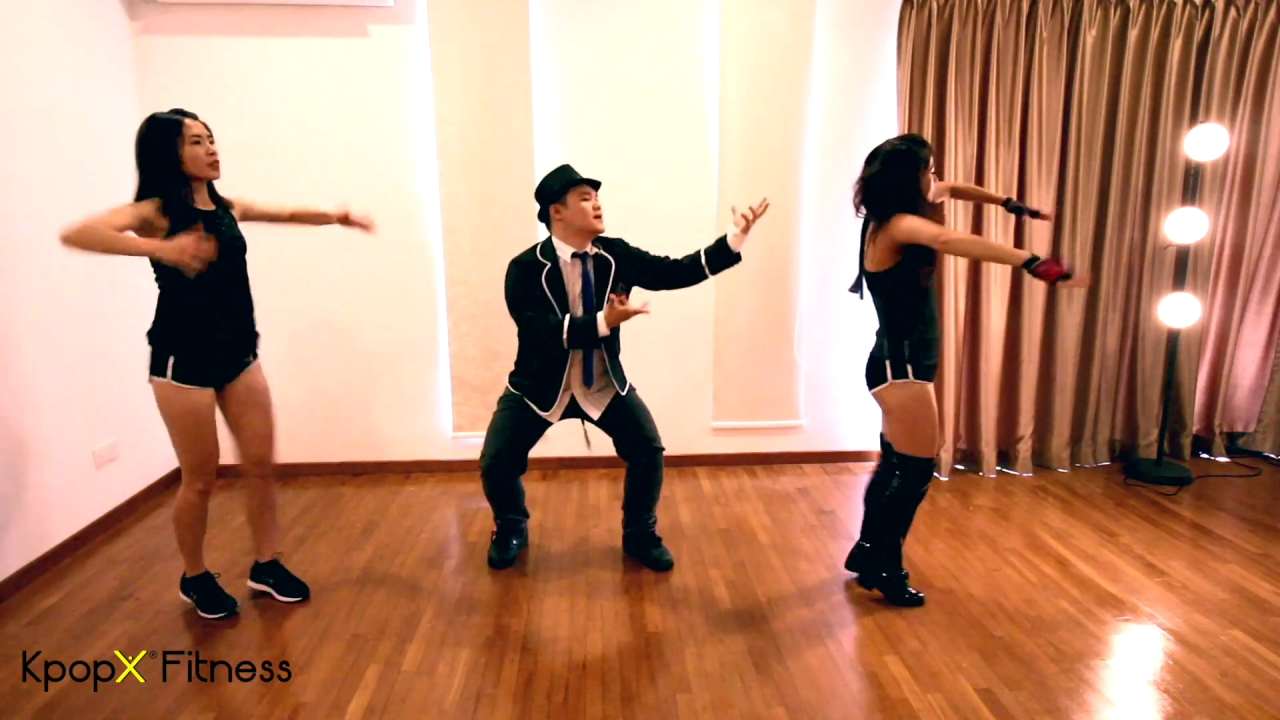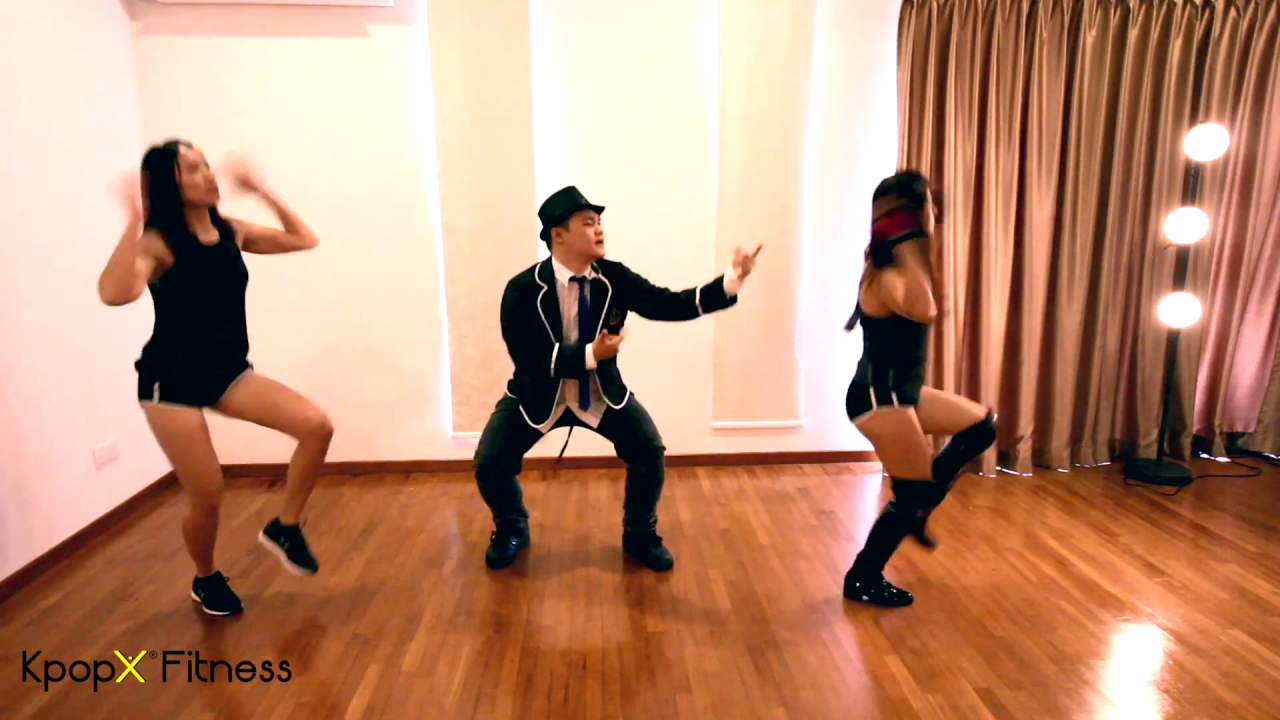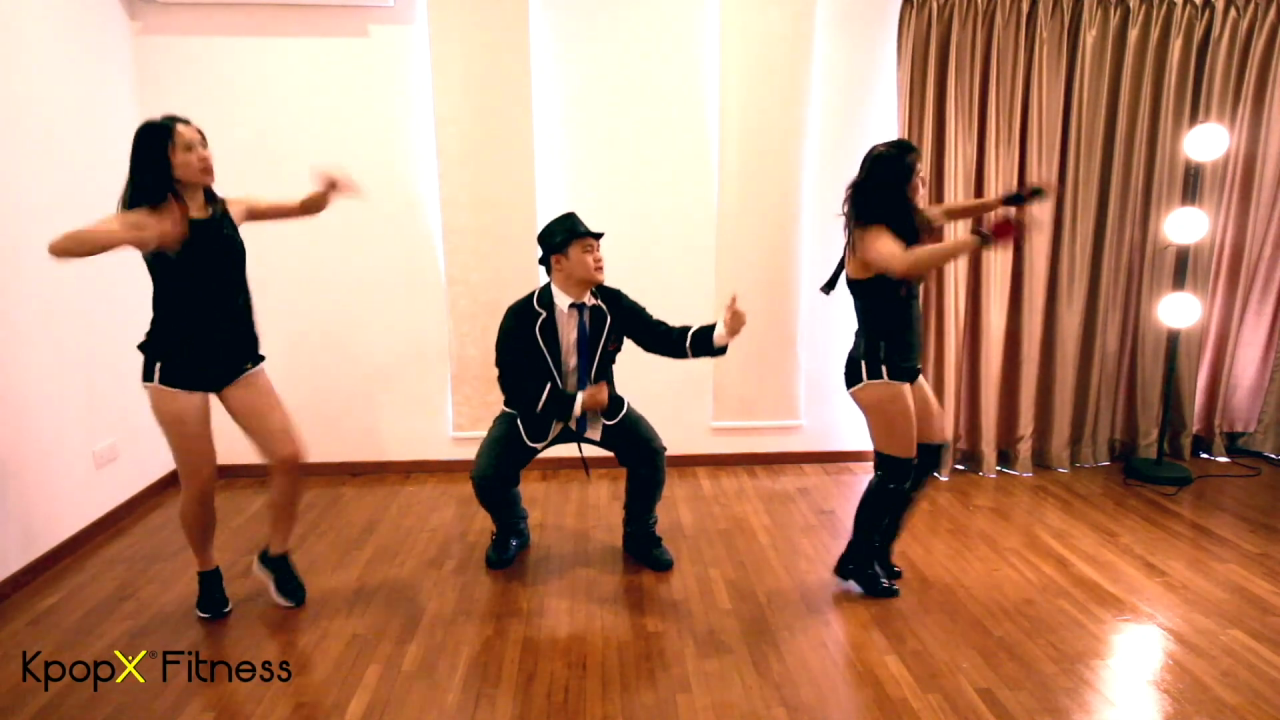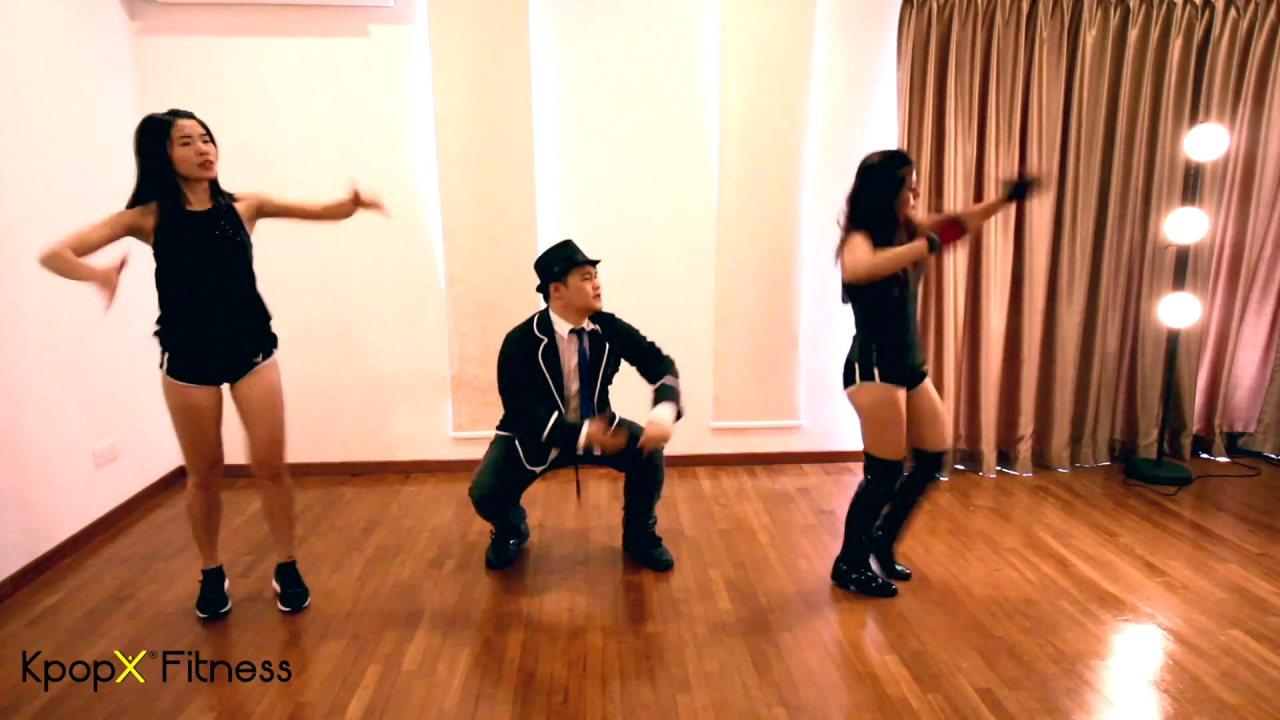
dt=0.3s
person 1, frame 1
left shoulder: (228, 209)
right shoulder: (154, 212)
left elbow: (285, 214)
right elbow: (75, 235)
left wrist: (339, 216)
right wrist: (160, 250)
left hip: (238, 354)
right hip: (182, 360)
left knee: (260, 468)
right knee: (200, 480)
left ankle: (266, 568)
right ankle: (195, 579)
person 1, frame 2
left shoulder: (233, 231)
right shoulder: (157, 244)
left elbow: (304, 241)
right elbow: (115, 294)
left wrist: (263, 192)
right wrist: (134, 220)
left hip: (230, 373)
right hip: (171, 385)
left knee: (317, 425)
right knee: (208, 497)
left ankle: (285, 528)
right ankle: (206, 580)
person 1, frame 3
left shoulder: (231, 210)
right shoulder: (146, 219)
left elbow: (302, 209)
right elbow: (61, 246)
left wrist: (326, 191)
right wrist: (136, 233)
left hip: (238, 359)
right hip: (176, 367)
left knee: (289, 461)
right knee: (200, 485)
left ankle: (275, 556)
right ankle: (208, 574)
person 1, frame 4
left shoulder: (244, 206)
right shoulder: (147, 217)
left elbow: (326, 214)
right elbow: (54, 255)
left wrist: (354, 202)
right wrist: (95, 273)
left hip: (251, 350)
right hip: (187, 357)
left knee: (270, 467)
right knee: (204, 475)
left ankle: (287, 568)
right ankle: (211, 573)
person 2, frame 1
left shoulder: (907, 218)
right shoulder: (895, 224)
left elbow: (952, 189)
right elbow: (954, 241)
left wrist: (1009, 202)
right wrist: (1031, 262)
left hip: (912, 364)
right hip: (898, 367)
left knee: (895, 465)
right knee: (914, 471)
left ankle: (868, 550)
right ankle: (882, 572)
person 2, frame 2
left shoulder: (901, 262)
right shoulder: (888, 273)
right elbow: (924, 313)
right wrist: (908, 245)
left hip: (902, 390)
right hip: (881, 395)
left knee: (981, 428)
right knee: (914, 493)
left ankle: (915, 509)
right ankle: (862, 579)
person 2, frame 3
left shoulder: (911, 222)
right shoulder: (874, 236)
left elbow: (950, 210)
right elbow: (909, 265)
left wrist: (1007, 199)
right wrist: (982, 238)
left hip: (904, 365)
right hip: (876, 369)
left knee: (930, 453)
right knee: (899, 471)
left ankle: (872, 550)
right ankle: (856, 560)
person 2, frame 4
left shoulder: (904, 226)
right shoulder: (859, 240)
left elbow: (961, 223)
right elbow: (859, 268)
left wrist: (1008, 196)
right wrist: (929, 244)
left hip: (909, 367)
right hip: (874, 370)
left knee: (932, 461)
right knee: (883, 473)
left ankle: (881, 543)
right ankle: (849, 564)
person 3, frame 1
left shoulder: (615, 255)
right shoulder: (526, 268)
left elbow: (676, 272)
right elbow: (540, 332)
left wrist: (734, 240)
right wrist: (602, 322)
left hip: (604, 383)
right hip: (539, 386)
left knee: (648, 450)
right knee: (497, 463)
left ankle: (639, 535)
right ankle: (511, 531)
person 3, frame 2
left shoulder: (614, 278)
right shoulder: (523, 290)
left elbow: (670, 304)
right elbow: (527, 356)
left wrist: (730, 280)
right wrist: (590, 355)
left hip: (602, 393)
right hip: (537, 396)
left knee: (649, 451)
right knee: (490, 464)
left ankle: (640, 535)
right ankle: (512, 531)
person 3, frame 3
left shoulder: (613, 305)
right shoulder: (521, 316)
left elbow: (664, 338)
right elbow: (513, 382)
left wrist: (720, 335)
right wrist: (576, 404)
left hip: (601, 409)
right hip: (534, 411)
left knee: (650, 453)
right knee: (487, 476)
left ankle: (639, 536)
right ankle: (511, 532)
person 3, frame 4
left shoulder: (608, 328)
right shoulder: (521, 341)
left elbow: (658, 362)
right elbow: (520, 411)
left wrist: (663, 412)
right wrist: (581, 435)
left hip: (595, 427)
right hip: (531, 434)
left knee: (648, 454)
right knee: (485, 493)
left ankle: (640, 536)
right ankle: (512, 531)
